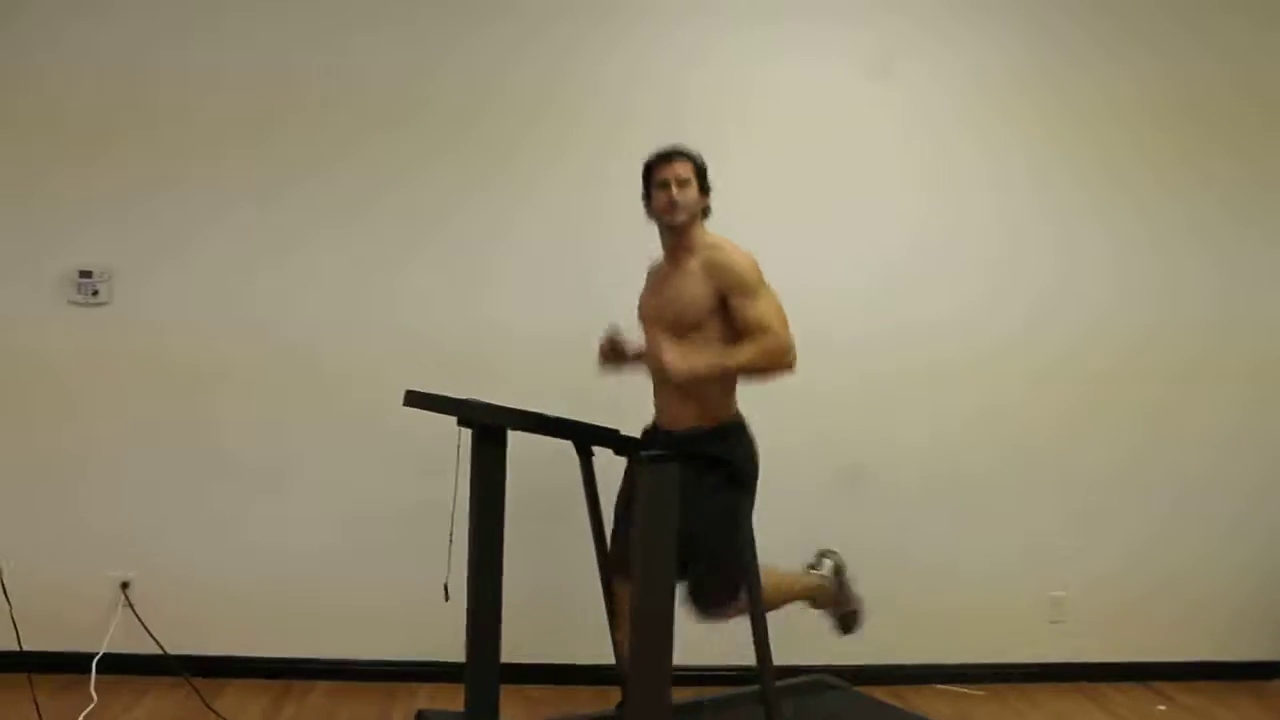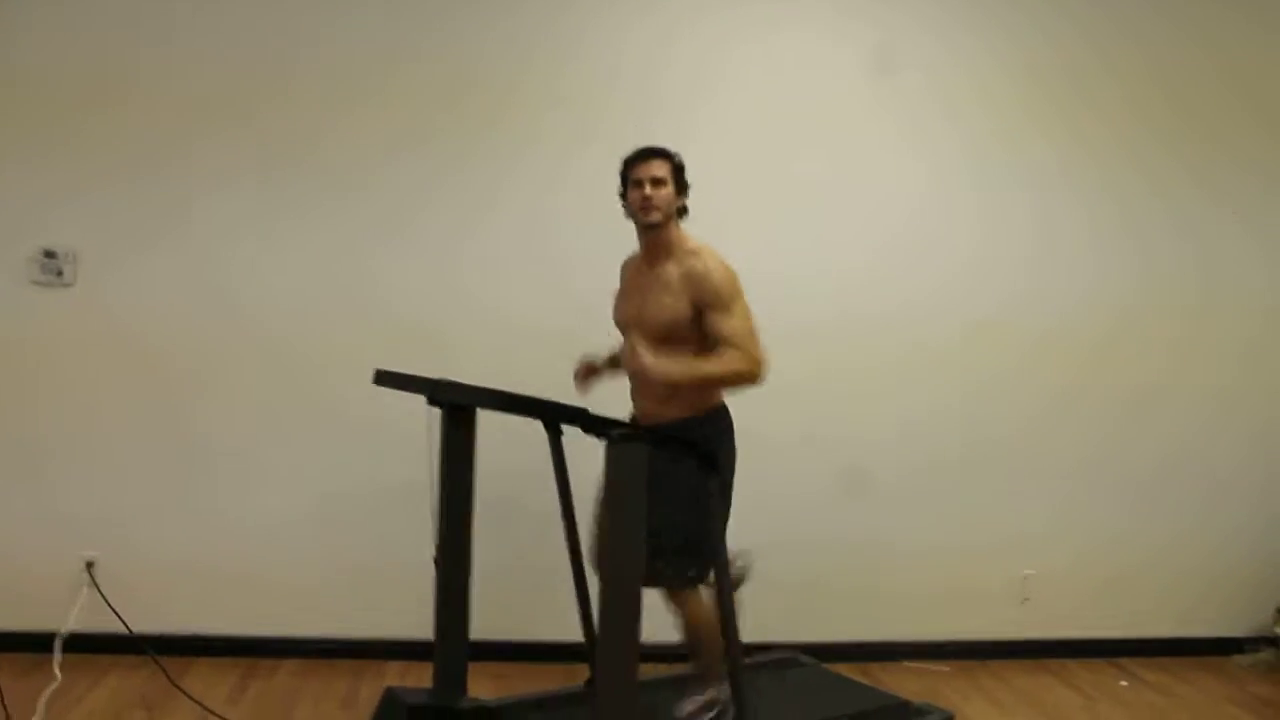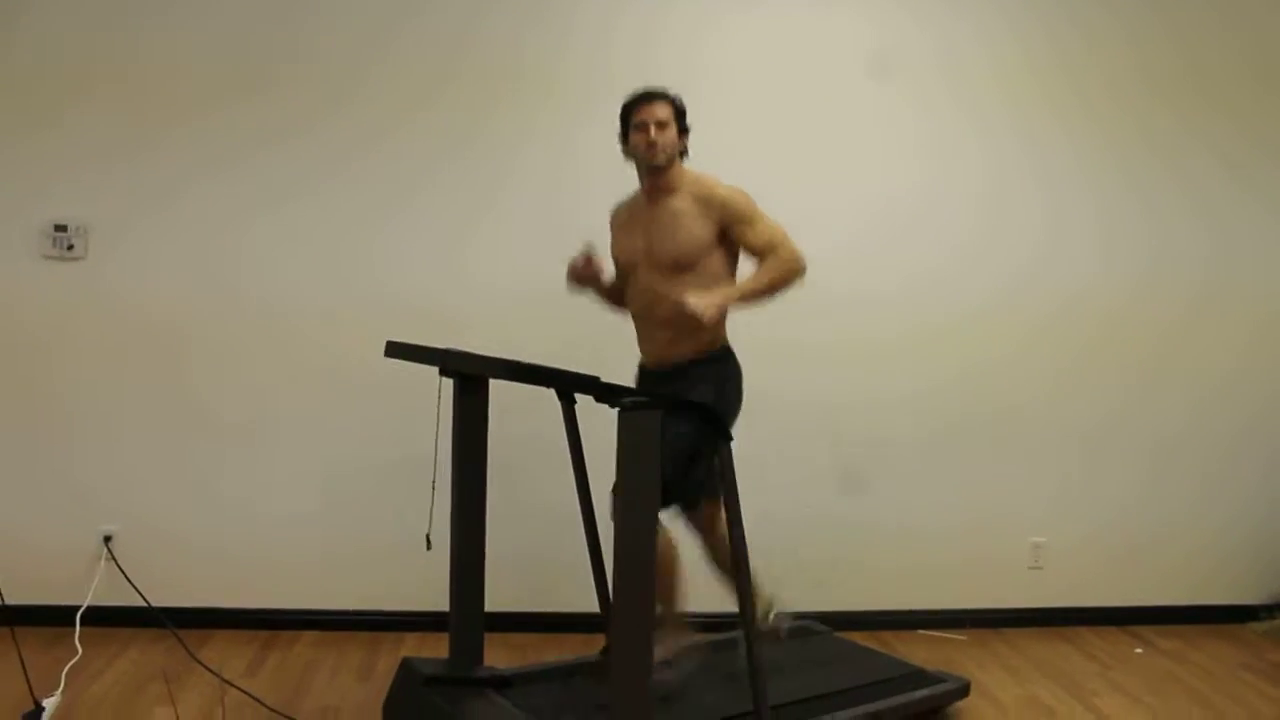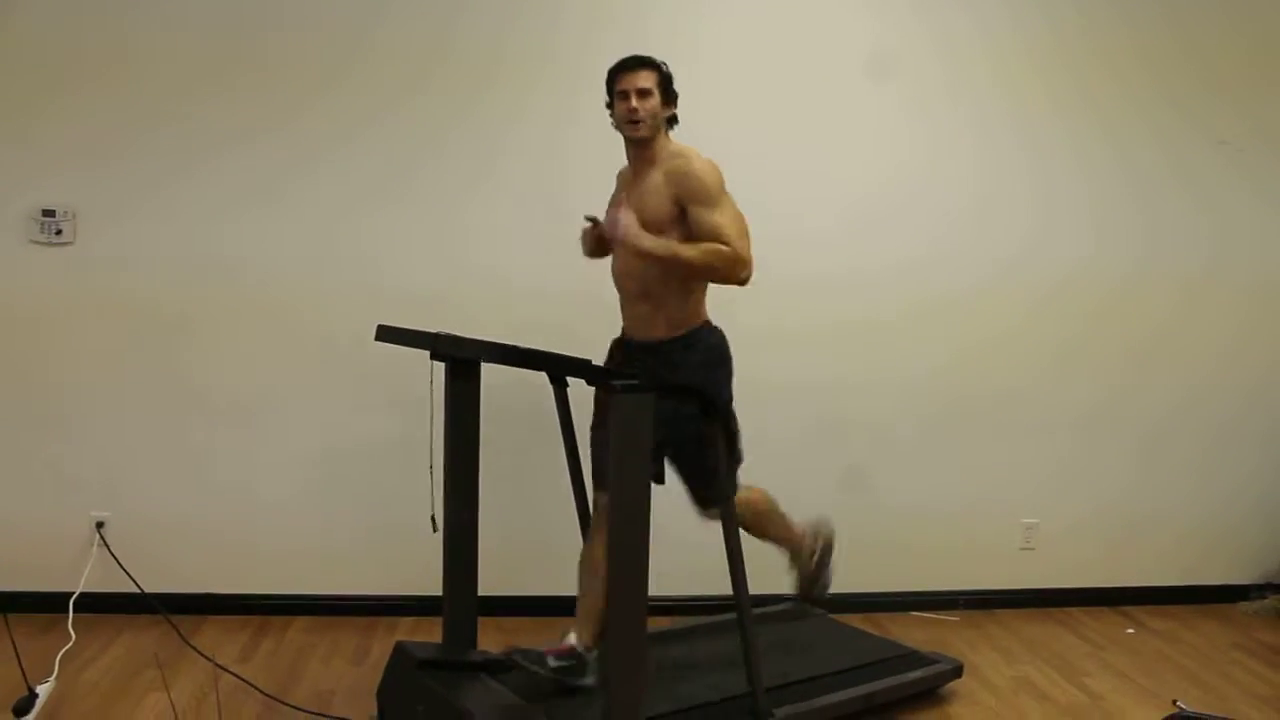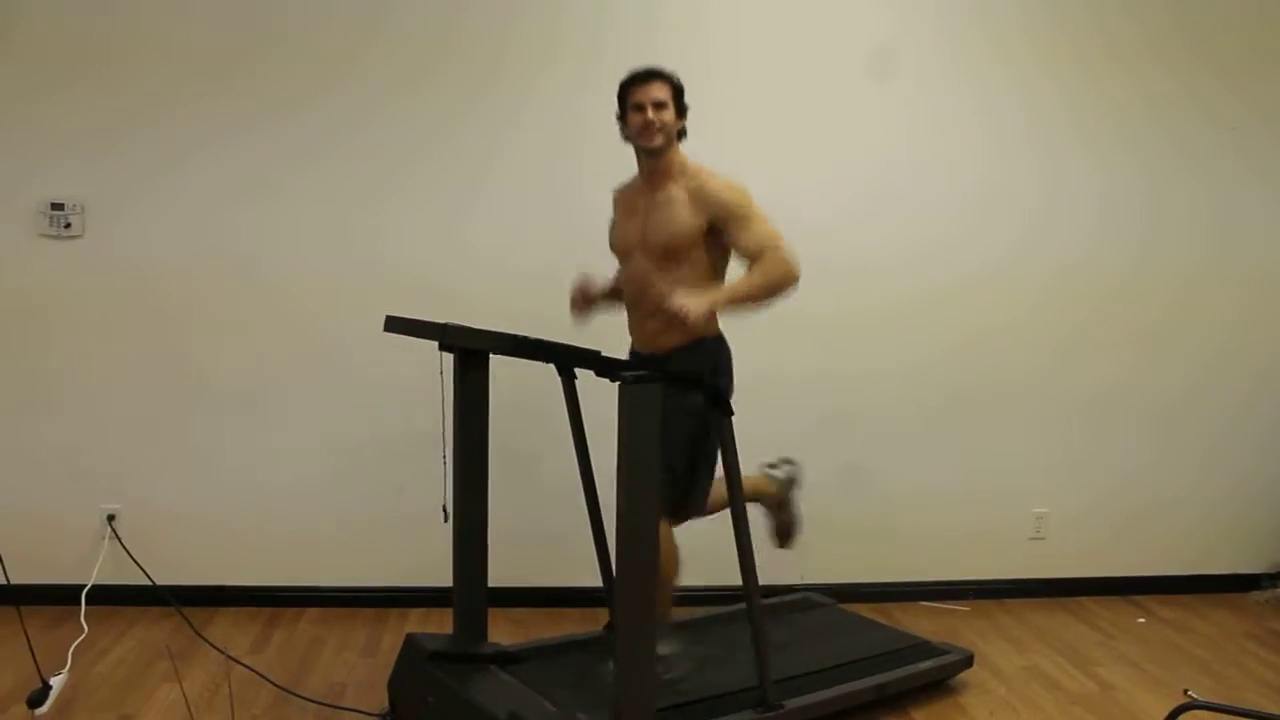
dt=0.5s
person 1, frame 1
left shoulder: (729, 265)
right shoulder: (659, 273)
left elbow: (780, 351)
left wrist: (691, 363)
right wrist: (636, 353)
left hip: (717, 448)
right hip: (660, 443)
left knee: (716, 601)
right knee: (626, 587)
left ankle: (821, 583)
person 1, frame 2
left shoulder: (707, 272)
right shoulder: (630, 269)
left elbow: (749, 365)
left wrist: (668, 372)
right wrist: (608, 364)
left hip: (696, 439)
right hip: (640, 434)
left knee: (678, 583)
right ankle: (718, 570)
person 1, frame 3
left shoulder: (718, 199)
right shoulder: (623, 215)
left elbow: (789, 260)
left wrist: (720, 296)
right wrist: (597, 281)
left hip: (706, 378)
right hip: (654, 380)
right knee: (700, 510)
left ankle: (673, 630)
right ankle: (758, 610)
person 1, frame 4
left shoulder: (694, 173)
right shoulder: (627, 178)
left elbow: (738, 264)
left wrist: (644, 242)
right wrist: (608, 242)
left hip: (689, 358)
right hip: (630, 355)
left knee: (717, 498)
right knee: (608, 503)
left ankle: (807, 546)
right ankle: (580, 647)
person 1, frame 5
left shoulder: (712, 192)
right shoulder: (624, 197)
left elbow: (782, 269)
left wrist: (709, 300)
right wrist: (601, 292)
left hip: (696, 366)
right hip: (644, 363)
right knee: (681, 495)
left ankle: (657, 639)
right ankle: (771, 483)
